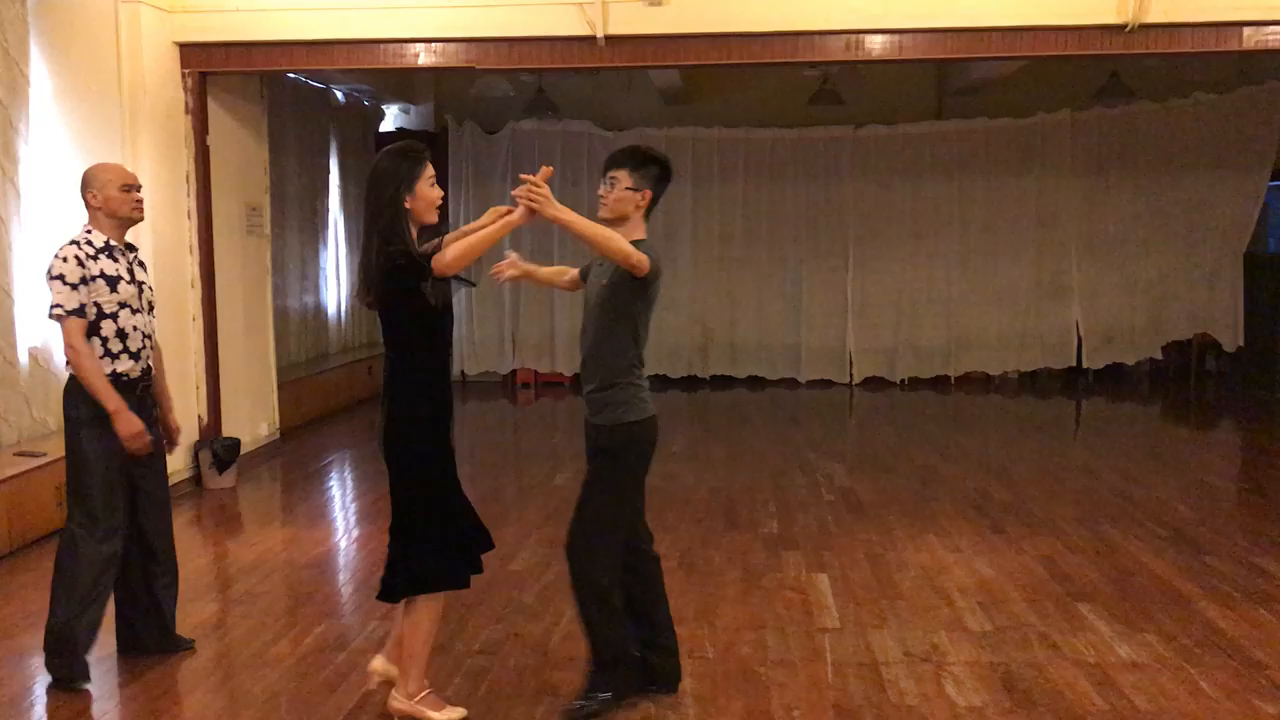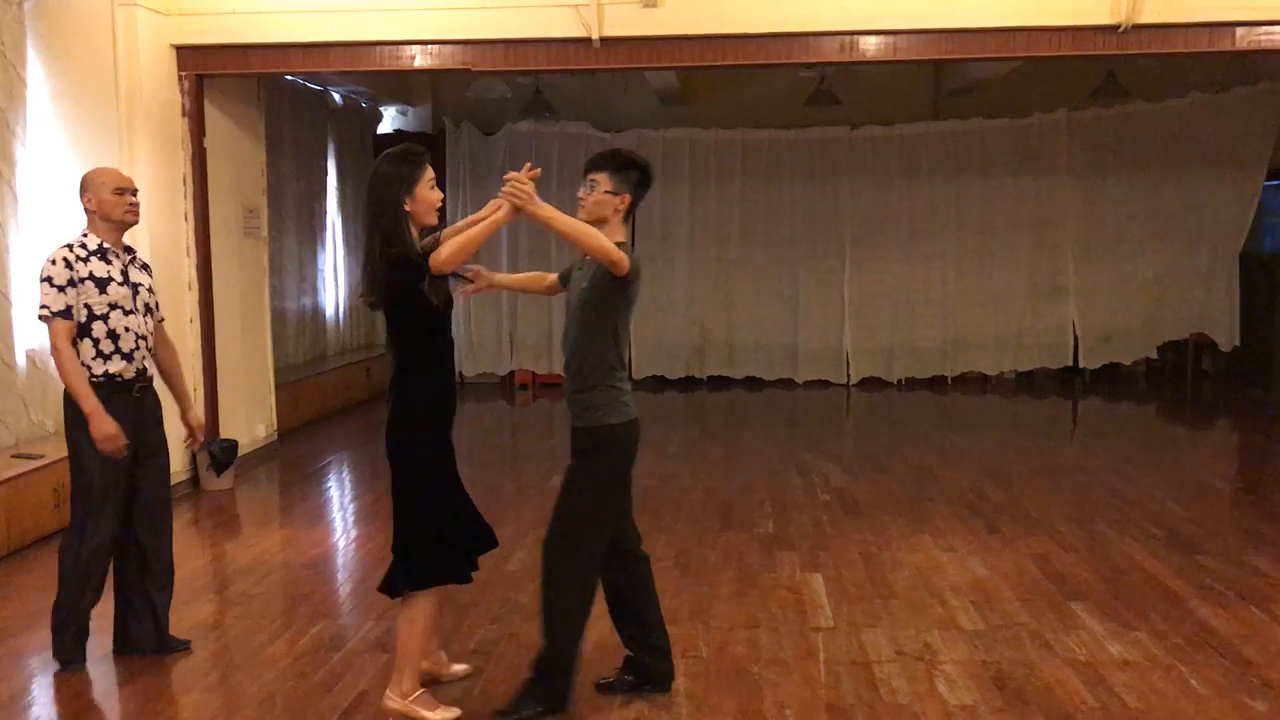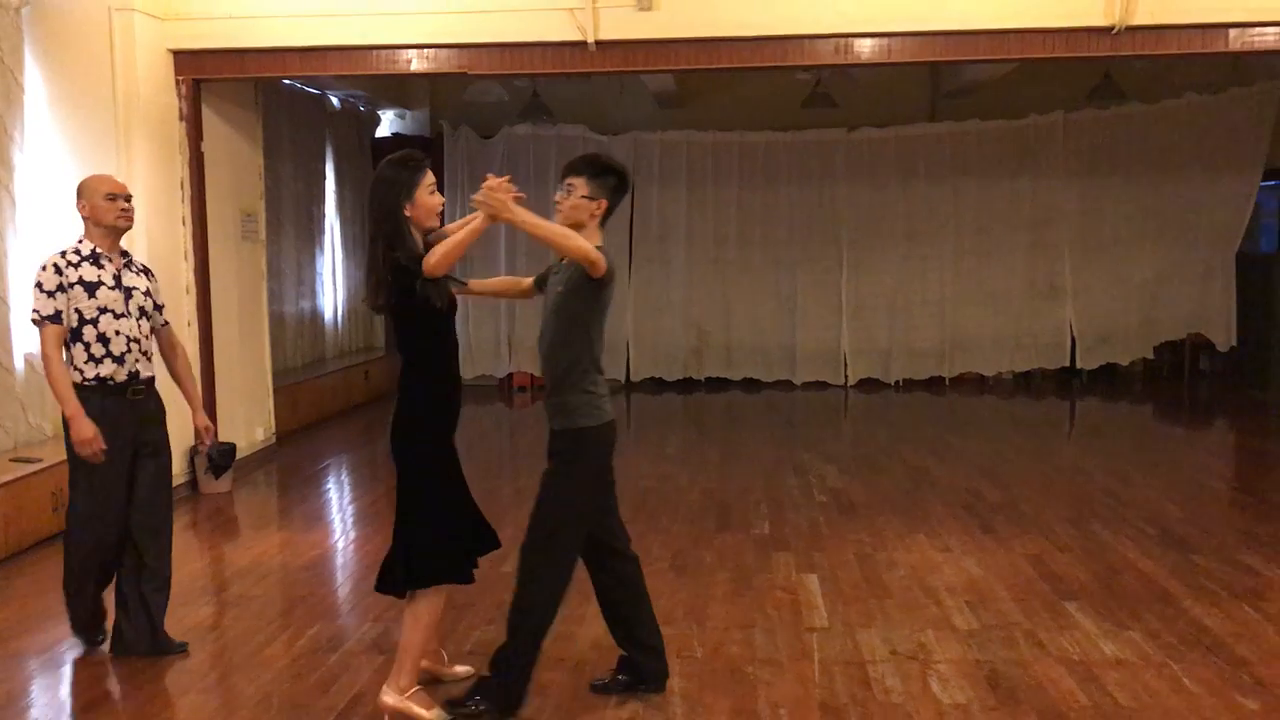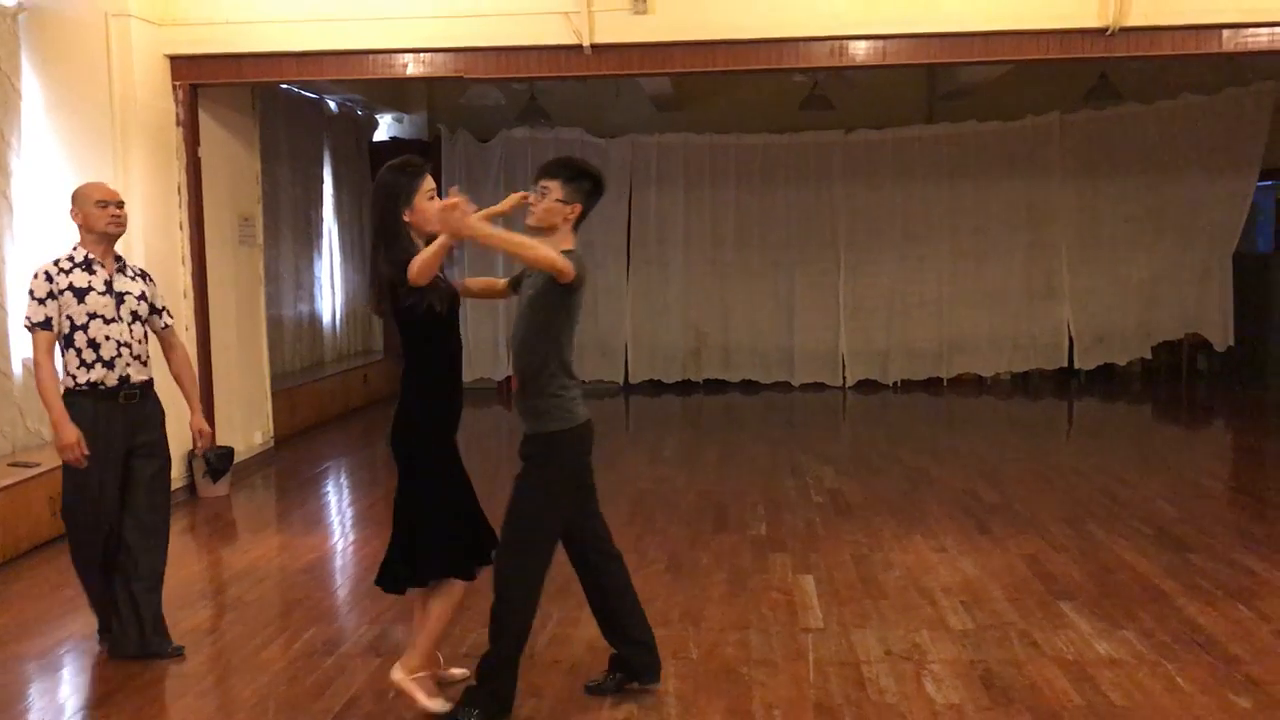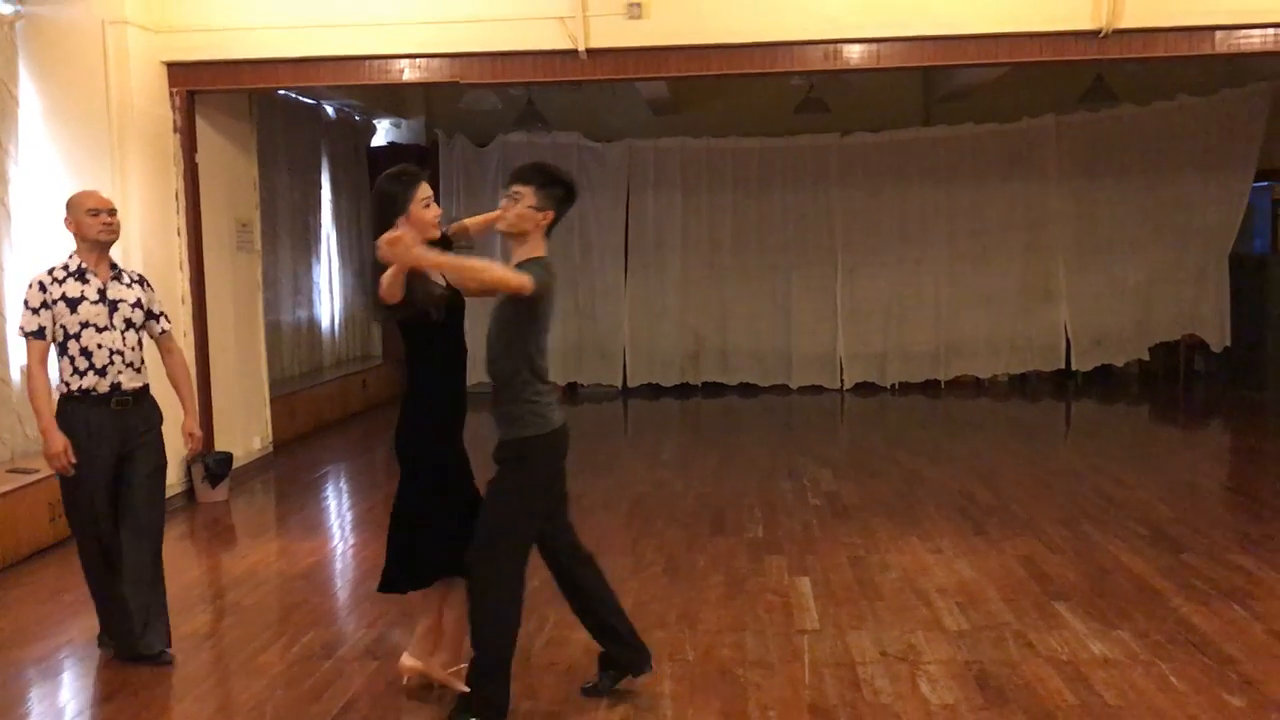
dt=0.1s
person 1, frame 1
left shoulder: (640, 261)
right shoulder: (606, 262)
left elbow: (626, 255)
right elbow: (575, 277)
left wrist: (553, 212)
right wrist: (525, 268)
left hip: (625, 426)
right hip: (611, 424)
left knee: (589, 549)
right knee: (629, 546)
right ankle: (658, 664)
person 1, frame 2
left shoulder: (619, 264)
right shoulder: (585, 264)
left elbow: (609, 255)
right elbow: (552, 282)
left wrist: (538, 210)
right wrist: (496, 281)
left hip: (607, 428)
right hip: (597, 425)
left knee: (567, 550)
right knee: (617, 547)
right ankle: (651, 664)
person 1, frame 3
left shoulder: (593, 265)
right shoulder: (562, 267)
left elbow: (591, 258)
right elbow: (524, 286)
left wrist: (512, 213)
right wrist: (464, 287)
left hip: (582, 432)
right hip: (581, 429)
left knee: (543, 555)
right knee: (606, 549)
right ankle: (646, 664)
person 1, frame 4
left shoulder: (565, 265)
right shoulder: (535, 270)
left elbow: (554, 264)
right elbow: (506, 284)
left wrist: (475, 231)
left hip: (555, 435)
right hip: (558, 430)
left knee: (518, 558)
right knee: (590, 547)
right ankle: (637, 660)
person 1, frame 5
left shoulder: (536, 274)
right shoulder: (521, 270)
left elbow: (510, 280)
right elbow: (485, 281)
left wrist: (425, 259)
right wrist: (432, 267)
left hip: (531, 440)
right hip: (536, 435)
left knee: (491, 563)
right knee: (563, 549)
right ankle: (624, 652)
person 2, frame 1
left shoulder: (407, 252)
right shoulder: (398, 260)
left elbow: (446, 245)
right elbow: (445, 262)
left wrist: (502, 210)
right wrist: (516, 216)
left hip: (415, 419)
right hip: (417, 426)
left knee: (434, 546)
right knee: (435, 554)
left ankle: (395, 655)
person 2, frame 2
left shoulder: (410, 250)
right shoulder: (400, 260)
left elbow: (444, 239)
right elbow: (441, 259)
left wrist: (497, 205)
right wrist: (505, 212)
left hip: (421, 419)
right hip: (421, 424)
left knee: (437, 544)
right knee: (435, 551)
left ankle: (427, 655)
person 2, frame 3
left shoulder: (410, 254)
right shoulder: (402, 261)
left elbow: (437, 253)
right elbow: (433, 263)
right wrist: (485, 218)
left hip: (426, 422)
right hip: (423, 427)
left knee: (437, 547)
right knee: (444, 553)
left ankle: (426, 658)
person 2, frame 4
left shoulder: (420, 255)
right shoulder: (406, 267)
left elbow: (444, 248)
right elbow: (417, 274)
left wrist: (511, 204)
right wrist: (447, 236)
left hip: (429, 423)
right hip: (426, 428)
left knee: (443, 547)
right knee: (455, 551)
left ankle: (426, 659)
right ankle: (413, 666)
person 2, frame 5
left shoulder: (429, 263)
right shoulder: (411, 274)
left elbow: (461, 228)
right elbow: (388, 294)
right wrist: (395, 267)
left hip: (436, 424)
right hip: (430, 430)
left knee: (452, 545)
right knee: (464, 549)
left ankle: (423, 651)
right ankle: (440, 655)
person 3, frame 1
left shoulder: (135, 262)
right shoulder: (72, 258)
right elbow: (76, 344)
left wrist: (167, 408)
right wrist: (117, 412)
left hip: (142, 399)
right hip: (100, 406)
left knee: (152, 521)
right knee: (95, 529)
left ankle: (148, 632)
right ankle: (65, 652)
person 3, frame 2
left shoulder: (139, 266)
right shoulder: (65, 261)
left elbow: (160, 342)
right elbow: (61, 345)
left wrist: (187, 405)
right wrist: (94, 414)
left hip: (142, 401)
right hip: (98, 404)
left knee: (150, 521)
right knee: (95, 523)
left ankle: (143, 630)
right ankle: (69, 634)
person 3, frame 3
left shoulder: (143, 272)
right shoulder: (59, 268)
left elbow: (169, 343)
right elbow: (52, 350)
left wrist: (197, 408)
right wrist: (76, 416)
left hip: (146, 404)
right hip: (97, 406)
left knee: (151, 521)
right knee: (97, 522)
left ankle: (143, 630)
right ankle: (88, 618)
person 3, frame 4
left shoulder: (140, 277)
right shoulder: (52, 275)
left elbow: (172, 345)
right elbow: (42, 356)
left wrist: (195, 410)
right wrist: (61, 422)
left hip: (144, 407)
right hip: (89, 410)
left knee: (147, 523)
right knee: (94, 522)
left ankle: (137, 633)
right ankle: (112, 615)
person 3, frame 5
left shoulder: (138, 283)
right shoulder: (47, 285)
left elbow: (170, 350)
right elbow: (36, 363)
left wrist: (190, 413)
right wrist: (50, 429)
left hip: (140, 411)
right hip: (85, 416)
left knee: (144, 526)
right knee: (96, 527)
left ankle: (146, 636)
right ankle: (116, 624)
